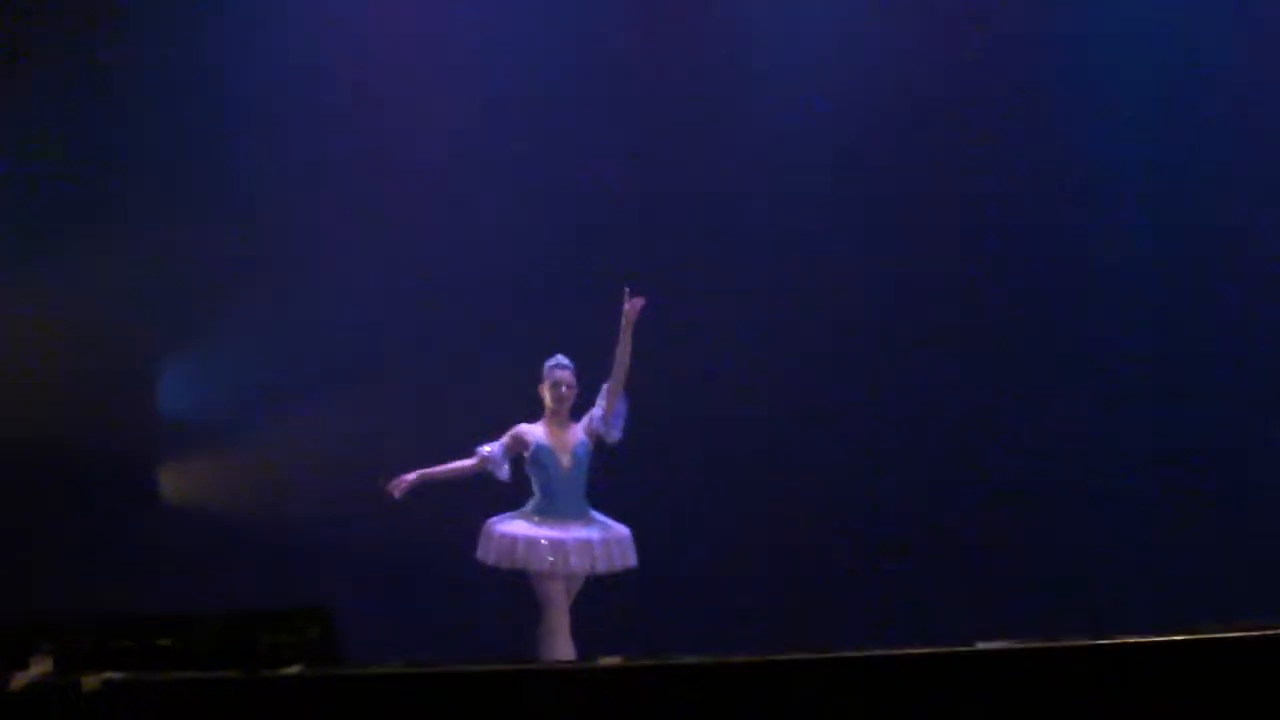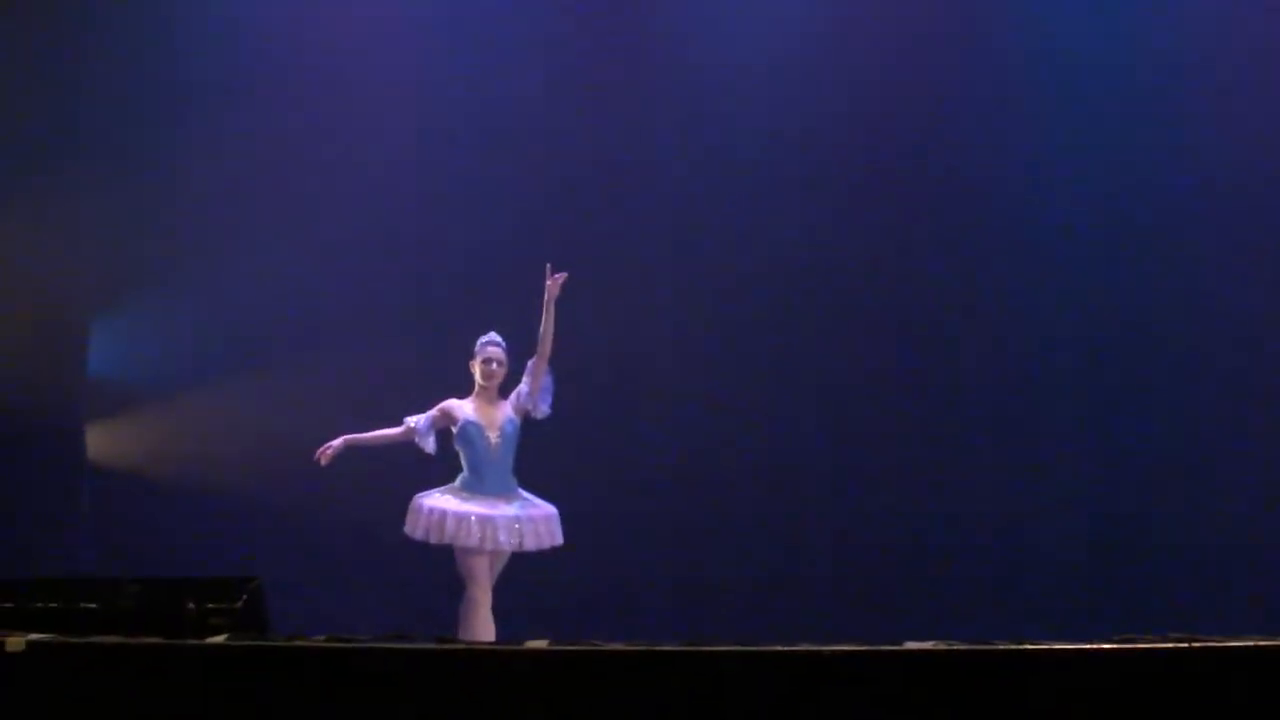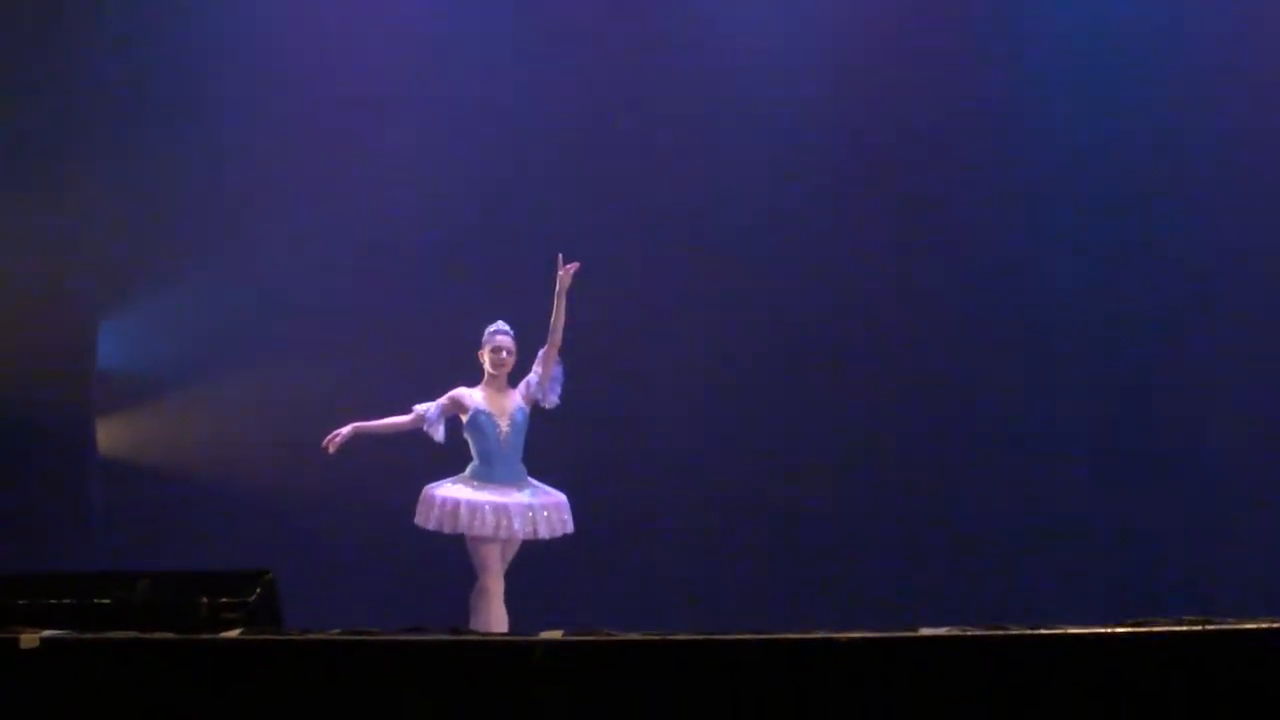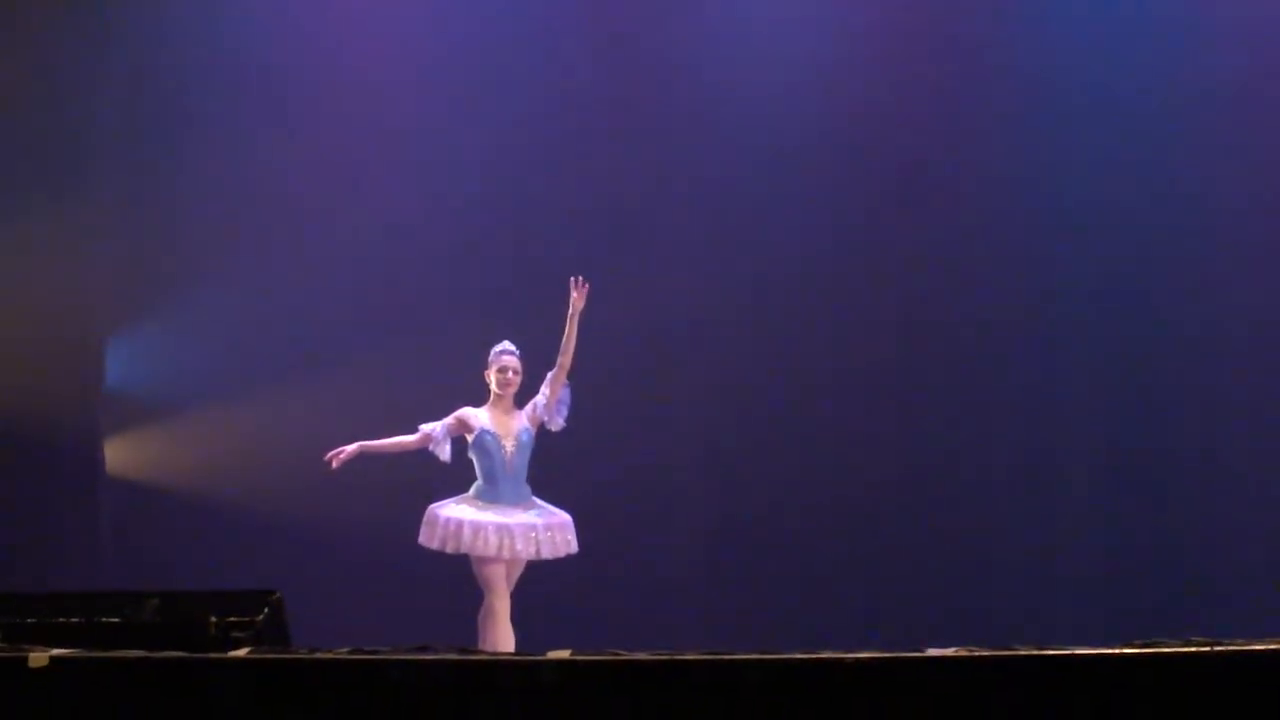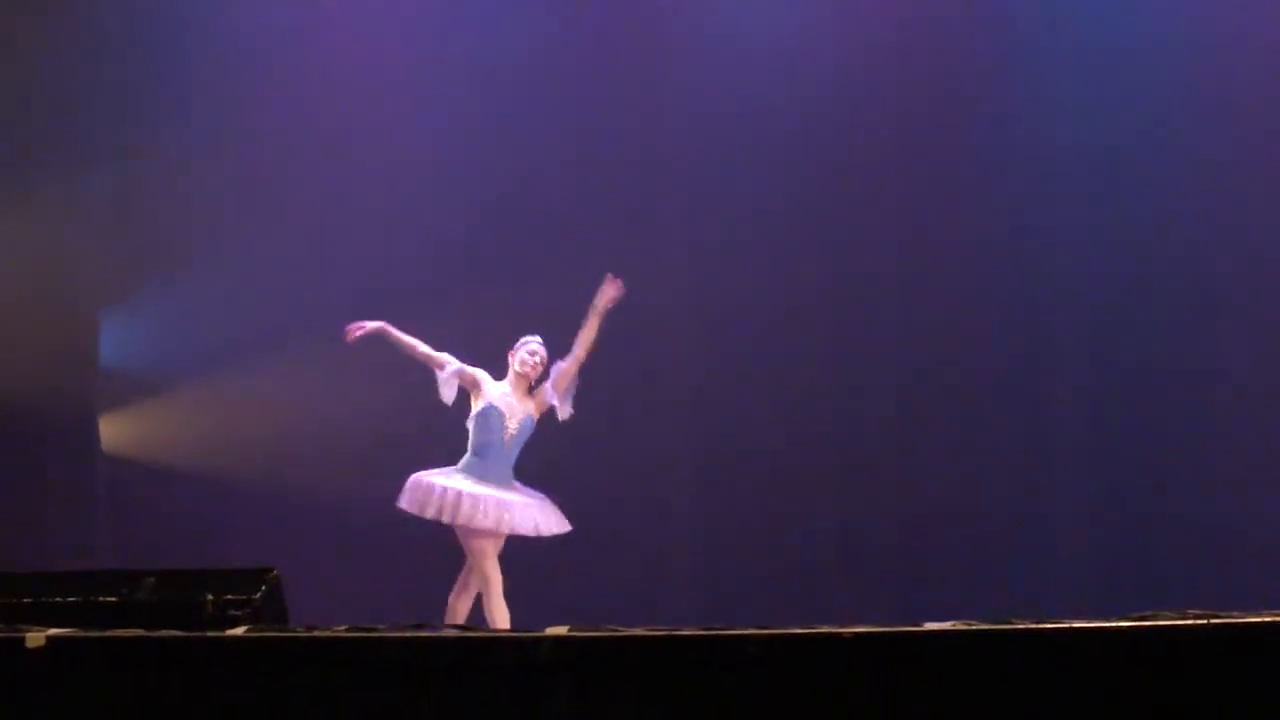
dt=1s
person 1, frame 1
left shoulder: (587, 430)
right shoulder: (525, 434)
left elbow: (617, 381)
right elbow: (475, 463)
left wrist: (627, 326)
right wrist: (420, 475)
left hip: (580, 531)
right hip: (540, 530)
left knee: (559, 613)
right knee: (555, 614)
person 1, frame 2
left shoulder: (515, 407)
right shoulder: (454, 409)
left elbow: (542, 356)
right elbow: (401, 432)
left wrist: (549, 301)
right wrist: (348, 440)
left hip: (507, 507)
right hip: (468, 505)
left knee: (479, 591)
right knee: (479, 592)
person 1, frame 3
left shoulder: (524, 395)
right shoulder: (464, 398)
left elbow: (553, 346)
right elbow: (409, 420)
left wrist: (560, 292)
right wrist: (355, 428)
left hip: (517, 496)
right hip: (479, 494)
left knee: (490, 581)
right knee: (492, 581)
left ankle: (479, 631)
person 1, frame 4
left shoulder: (531, 416)
right shoulder: (469, 417)
left elbow: (562, 368)
right elbow: (415, 439)
left wrist: (574, 315)
right wrist: (361, 446)
left hip: (521, 516)
right hip: (483, 514)
left knee: (496, 601)
right knee: (498, 601)
left ankle: (487, 658)
person 1, frame 5
left shoulder: (534, 402)
right shoulder: (481, 384)
left elbow: (575, 358)
right elbow: (432, 355)
left wrist: (597, 309)
right wrist: (383, 328)
left hip: (501, 495)
right hip: (467, 490)
left knee: (474, 576)
right knee: (491, 579)
